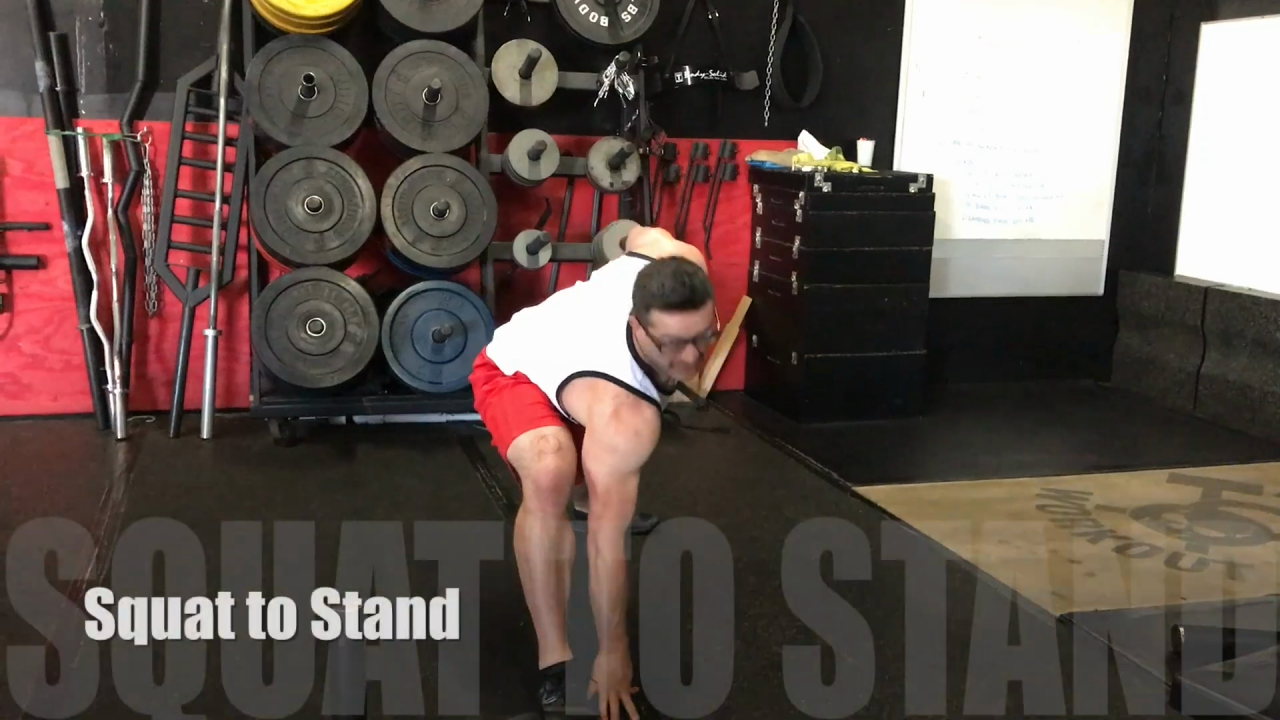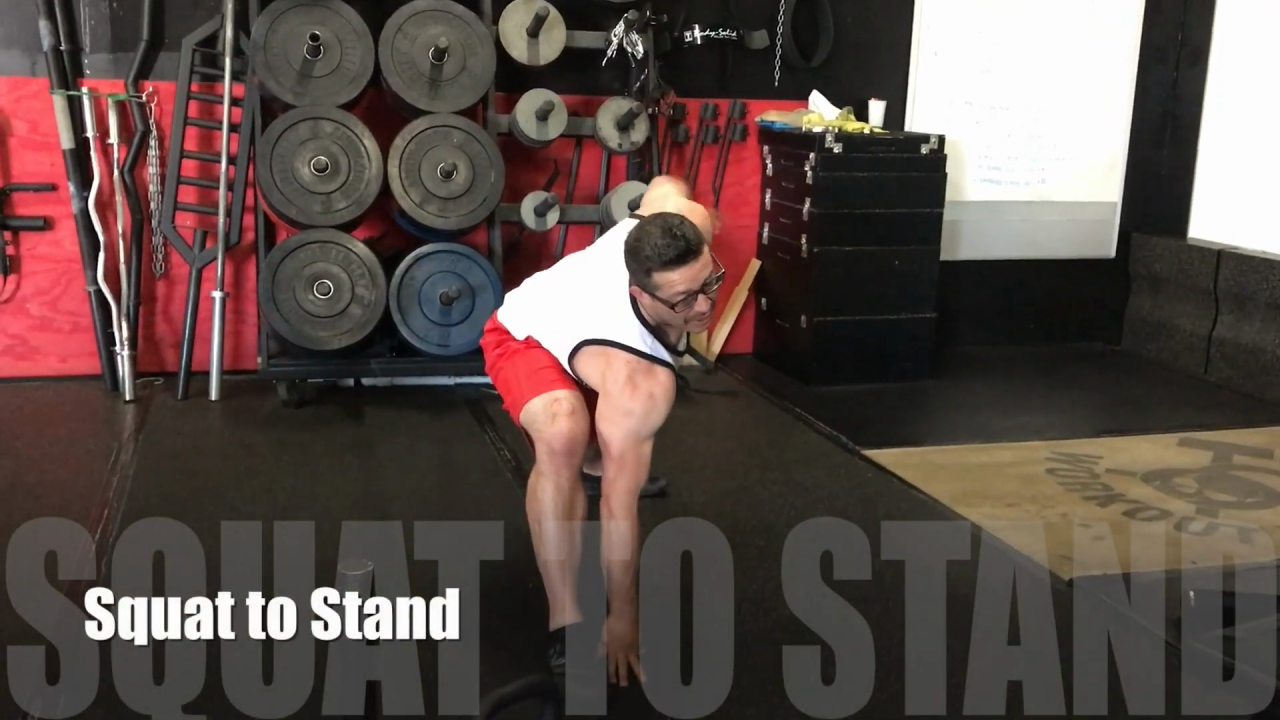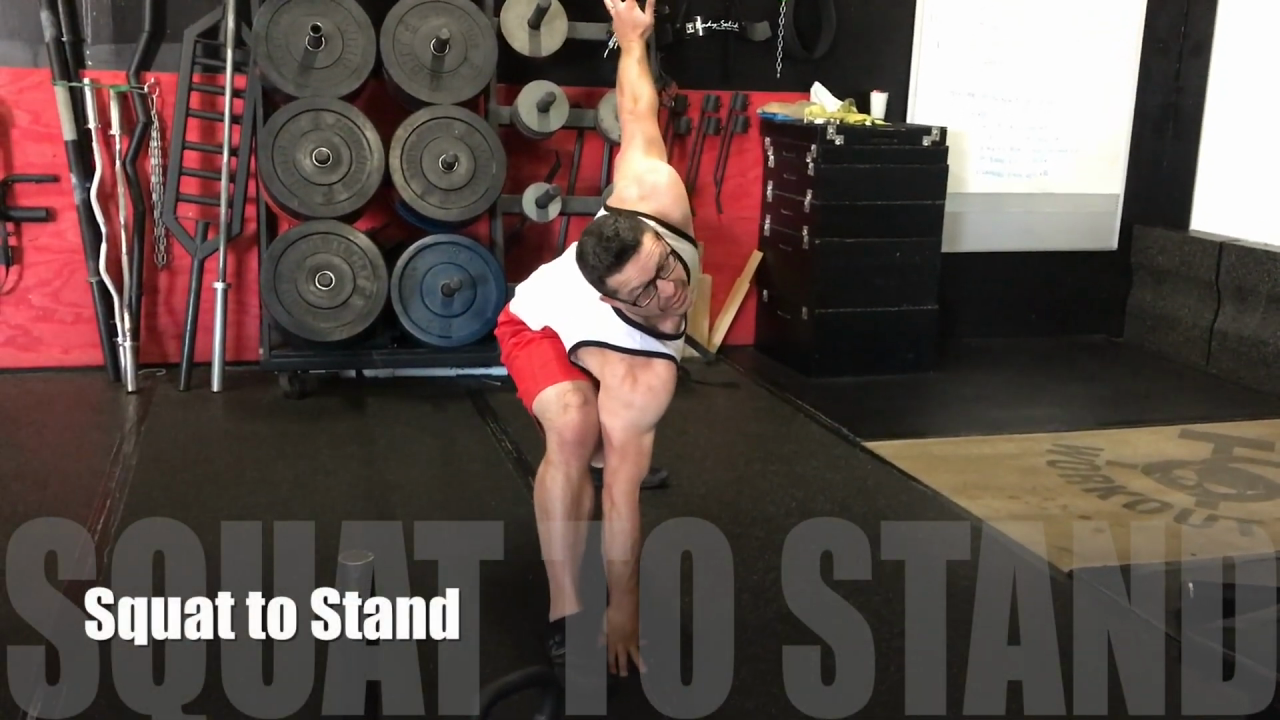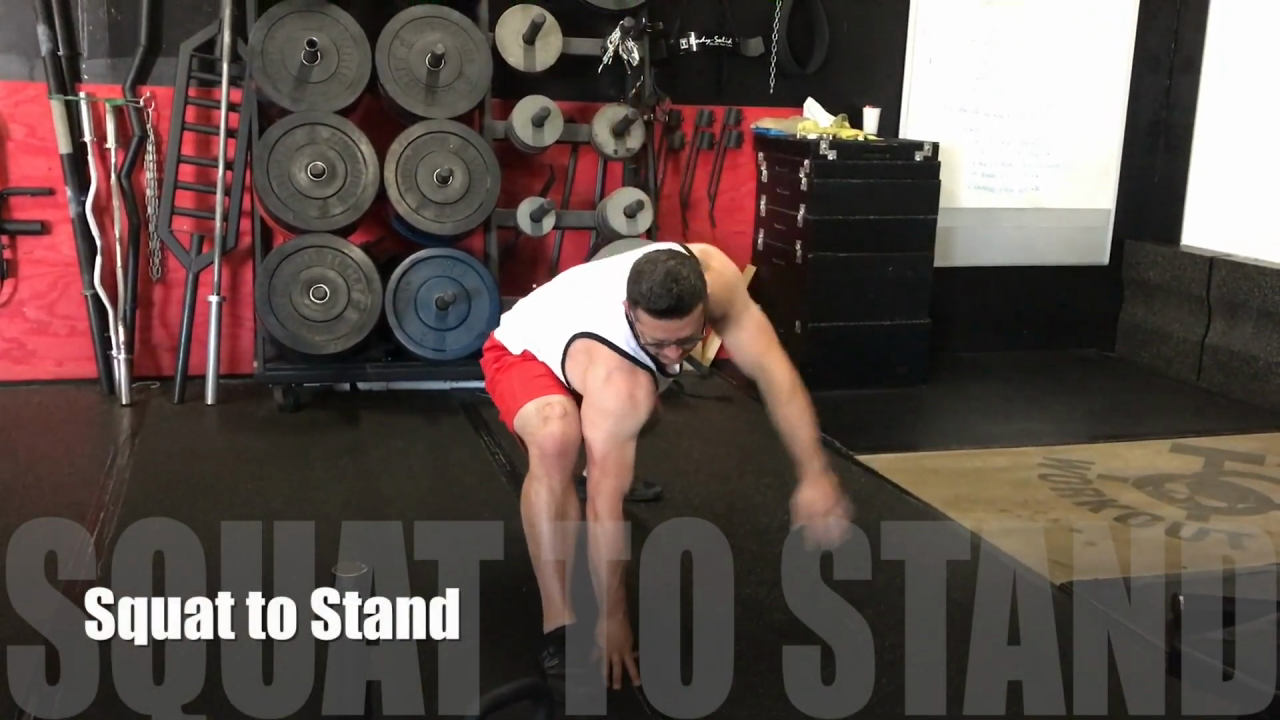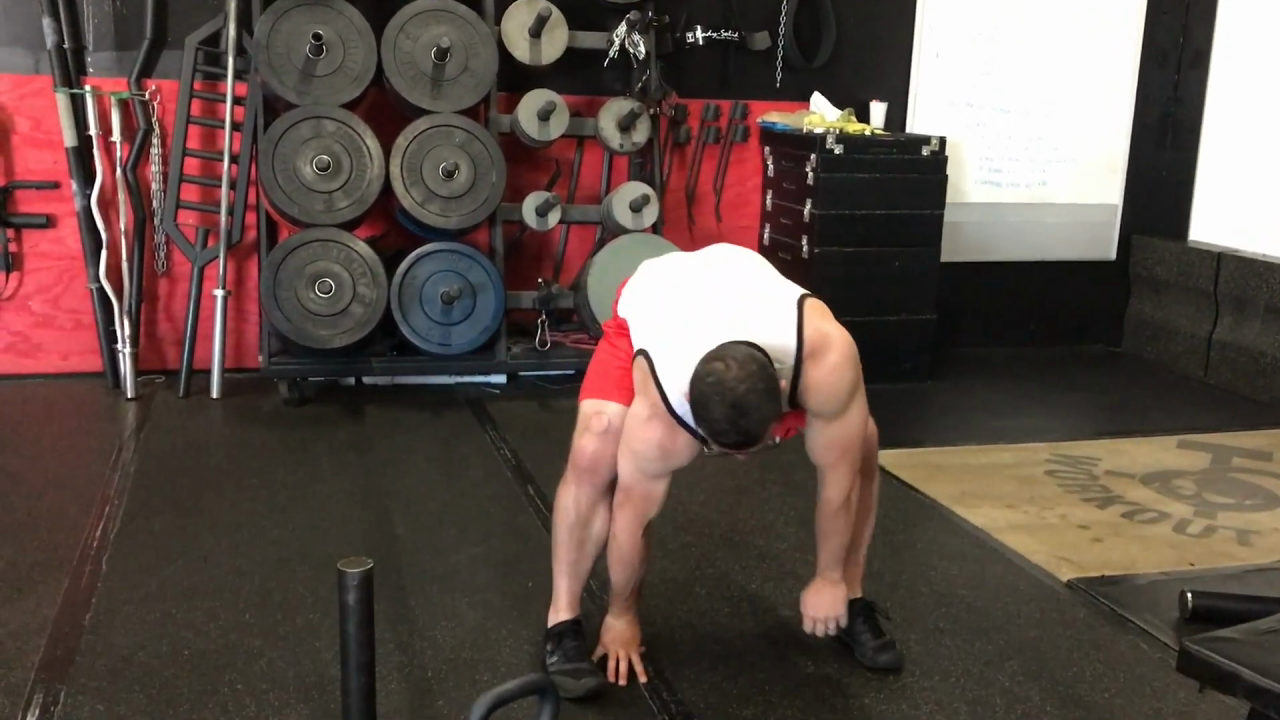
dt=1s
person 1, frame 1
left shoulder: (683, 265)
right shoulder: (622, 413)
left elbow: (642, 235)
right elbow: (606, 538)
right wrist: (613, 657)
left hip: (560, 340)
right hip: (514, 371)
right knee: (551, 472)
left ankle: (591, 479)
right ankle: (555, 662)
person 1, frame 2
left shoulder: (685, 224)
right shoulder: (638, 382)
left elbow: (665, 185)
right elbow: (619, 505)
right wrist: (623, 621)
left hip: (572, 305)
right hip: (525, 334)
right knee: (564, 435)
left ankle: (594, 450)
right ankle: (566, 622)
person 1, frame 3
left shoulder: (654, 196)
right shoulder: (641, 372)
left elbow: (637, 115)
right elbow: (620, 491)
right wrist: (624, 613)
left hip: (560, 289)
right hip: (539, 324)
left knee: (623, 436)
right knee: (575, 431)
left ankle: (610, 436)
right ankle: (567, 613)
person 1, frame 4
left shoulder: (707, 271)
right shoulder: (615, 381)
left elbow: (772, 368)
right elbow: (605, 504)
left wrist: (814, 474)
right wrist: (613, 622)
right hip: (522, 351)
right knee: (554, 443)
right ankle: (557, 625)
person 1, frame 5
left shoulder: (826, 357)
right shoulder: (660, 410)
left elbow: (840, 476)
right elbow: (633, 514)
left wrist: (829, 580)
right wrist: (621, 616)
left knee: (859, 444)
right knee: (593, 456)
left ankle: (851, 602)
right ankle: (563, 622)
